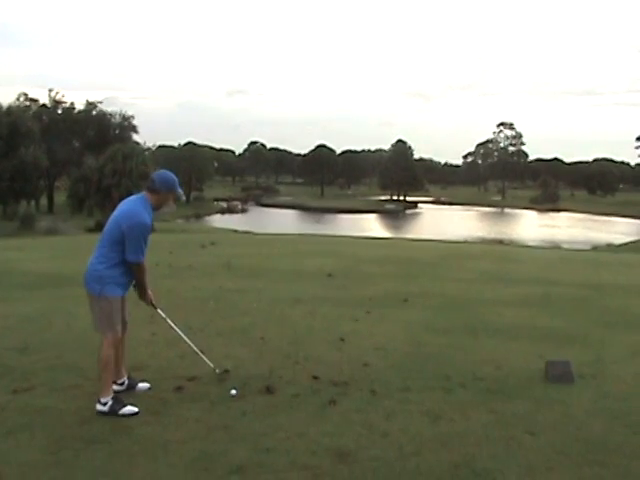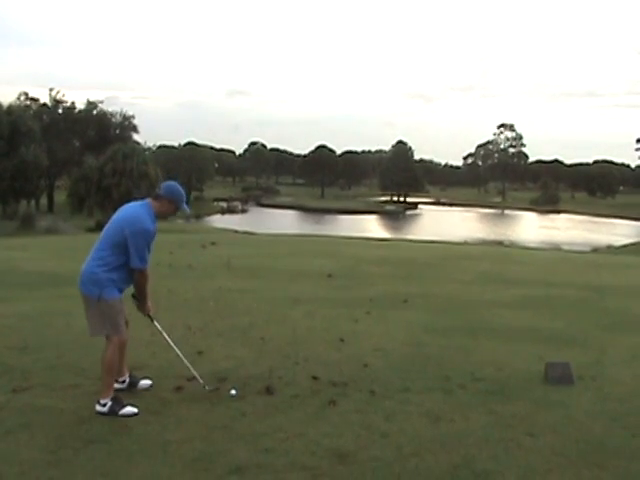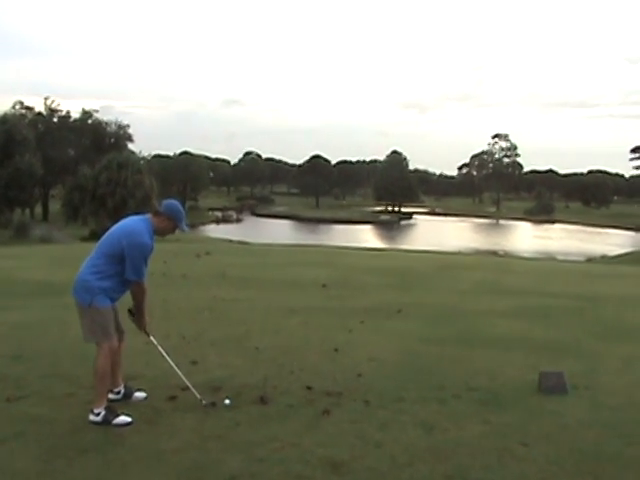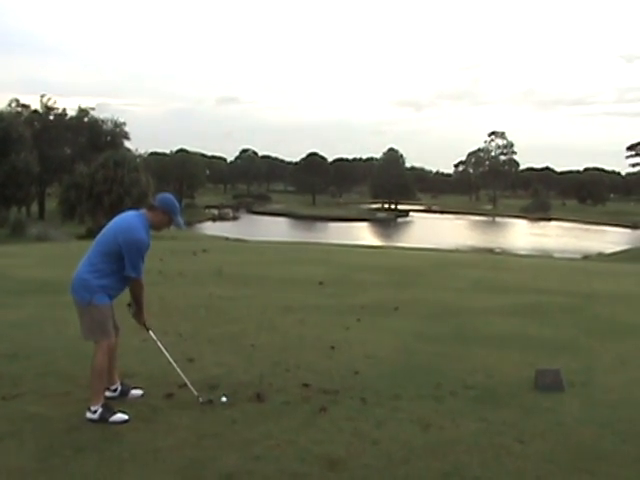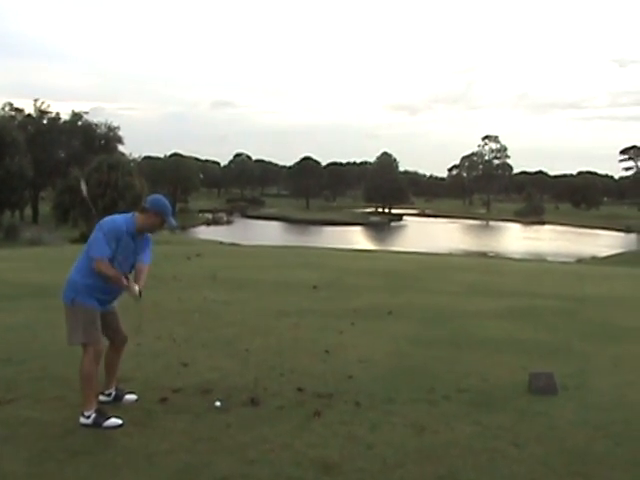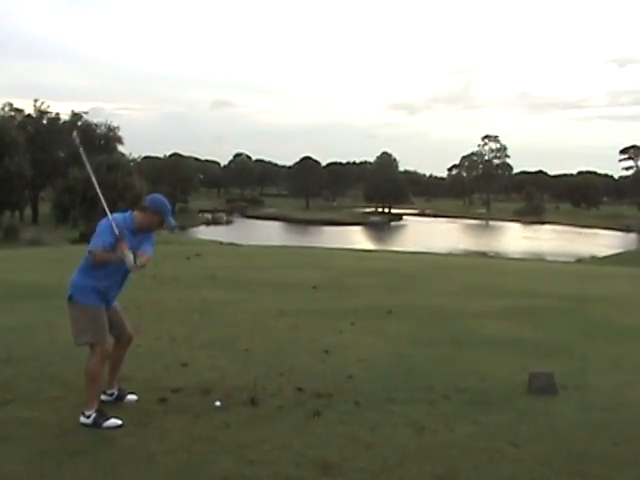
dt=0.4s
person 1, frame 1
left shoulder: (135, 203)
right shoulder: (139, 218)
right elbow: (136, 262)
left wrist: (143, 286)
right wrist: (144, 290)
left hip: (111, 277)
right hip: (106, 280)
left knee: (120, 330)
right knee: (112, 336)
left ankle: (121, 379)
right ankle: (105, 399)
person 1, frame 2
left shoulder: (136, 208)
right shoulder: (143, 224)
right elbow: (139, 270)
left wrist: (140, 296)
right wrist: (144, 301)
left hip: (102, 278)
right hip: (101, 283)
left knee: (121, 328)
right knee: (117, 338)
left ankle: (122, 378)
right ankle: (105, 400)
person 1, frame 3
left shoulder: (137, 223)
right shoulder: (141, 238)
left elbow: (132, 278)
right elbow: (137, 283)
left wrist: (138, 310)
right wrist: (141, 315)
left hip: (98, 288)
right hip: (94, 291)
left knee: (117, 337)
right knee: (108, 346)
left ankle: (117, 388)
right ankle: (99, 410)
person 1, frame 4
left shoulder: (131, 217)
right shoulder: (137, 235)
right elbow: (135, 279)
left wrist: (136, 304)
right wrist: (140, 310)
left hip: (94, 285)
right hip: (92, 289)
left knee: (112, 335)
right knee: (105, 343)
left ankle: (113, 386)
right ankle: (96, 407)
person 1, frame 5
left shoulder: (145, 239)
right shoulder: (113, 225)
left elbow: (142, 266)
right elbow: (98, 265)
left wrist: (138, 287)
right wrist: (127, 283)
left hip: (102, 296)
right hip: (83, 293)
left knee: (119, 339)
right knee: (93, 349)
left ankle: (109, 391)
right ankle: (89, 412)
person 1, frame 6
left shoulder: (146, 235)
right shoulder: (113, 224)
left elbow: (143, 259)
right elbow: (93, 257)
left wrist: (132, 261)
right wrist: (118, 256)
left hip: (106, 296)
right hip: (86, 294)
left knee: (125, 337)
right knee: (101, 349)
left ankle: (110, 390)
right ankle: (89, 412)
